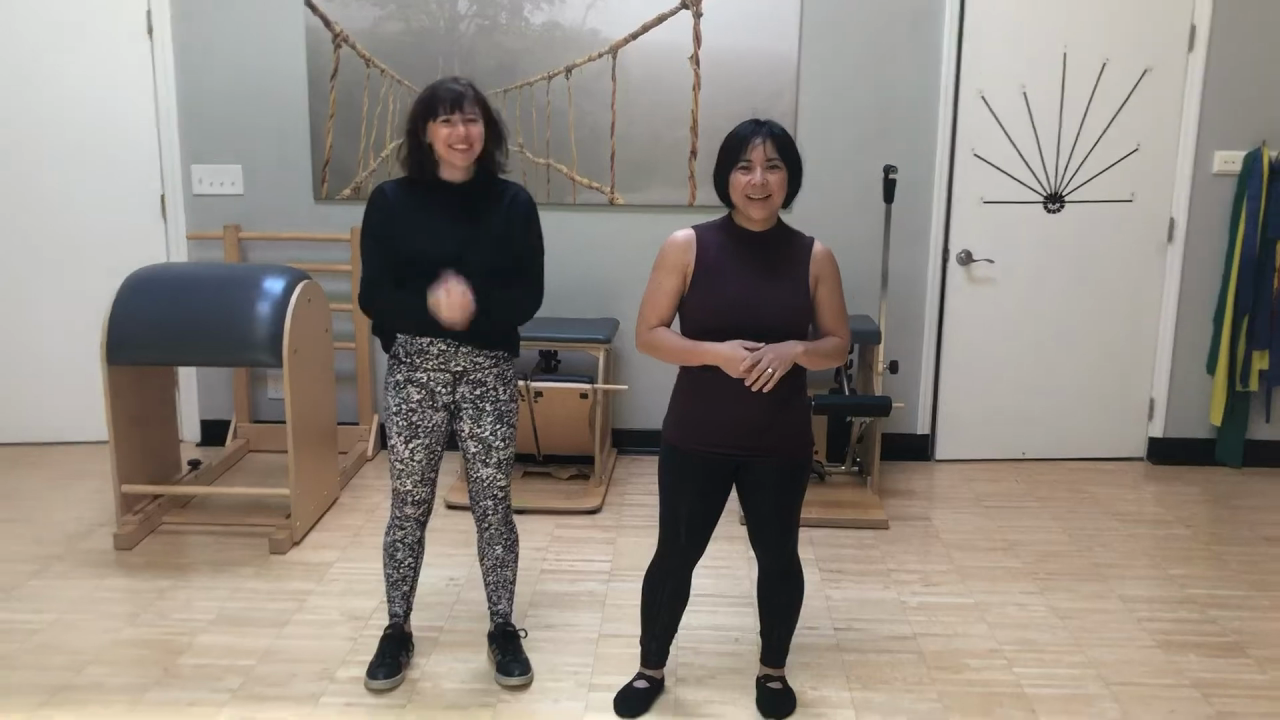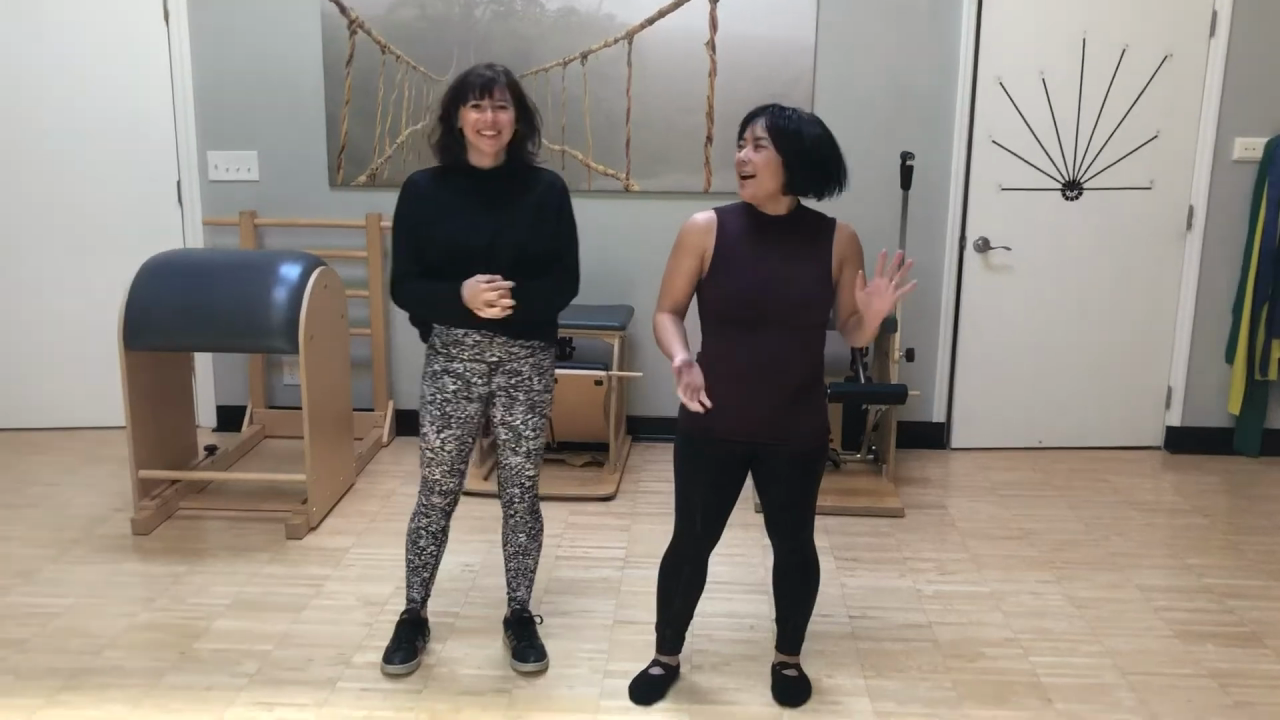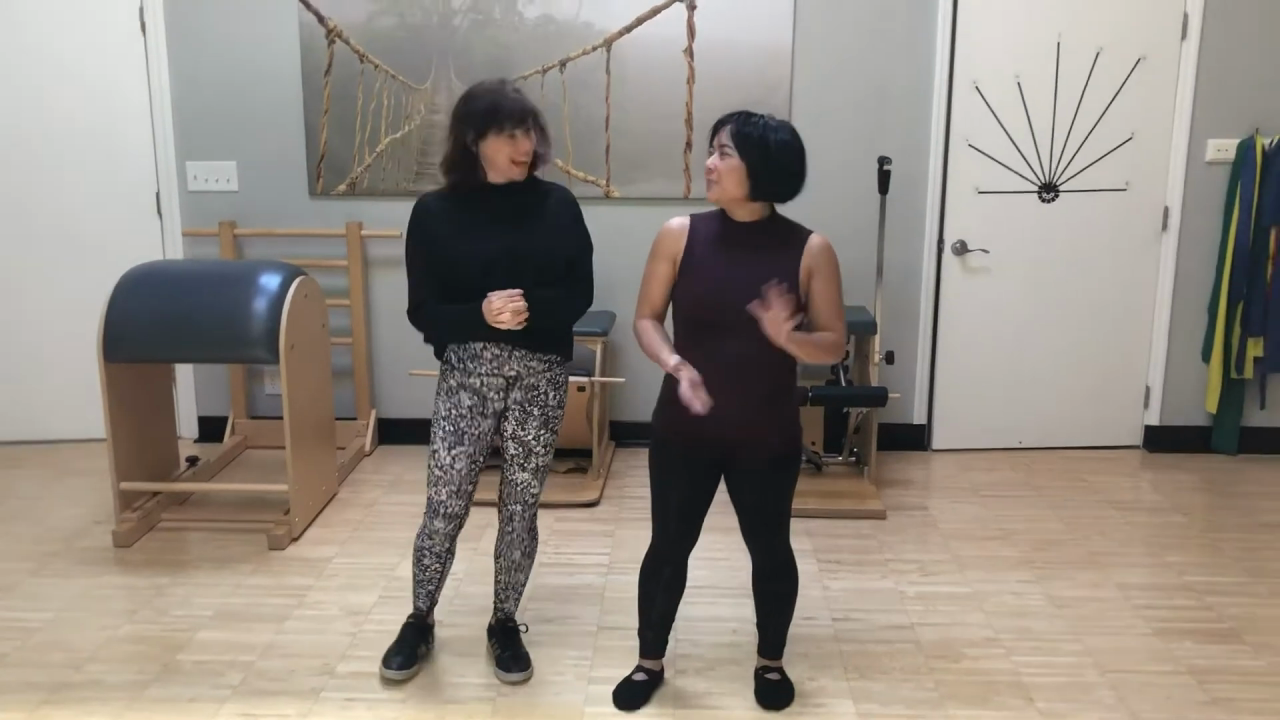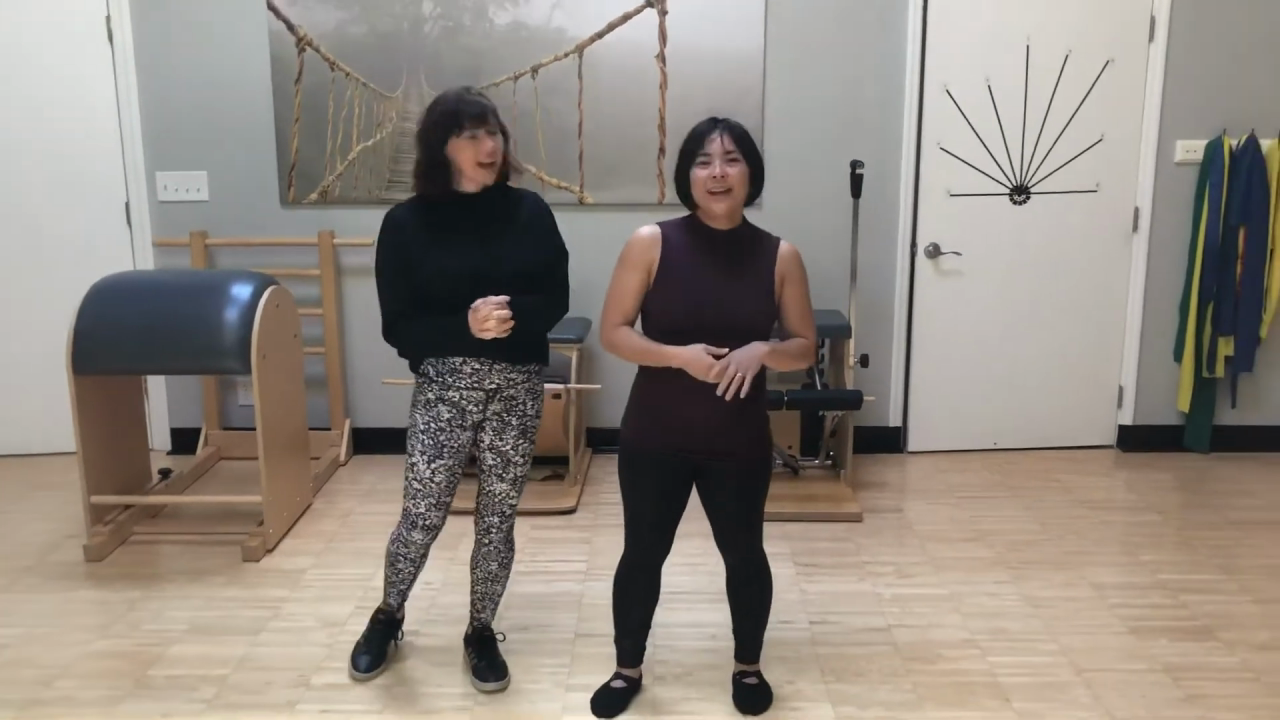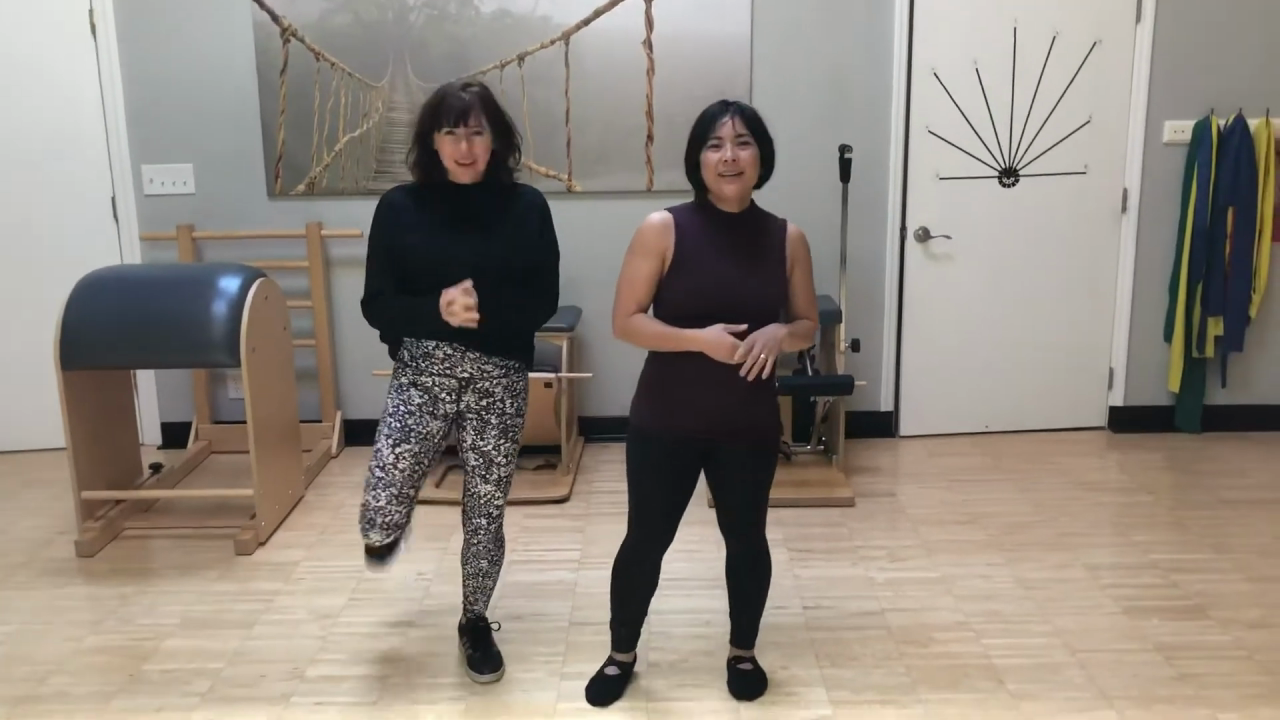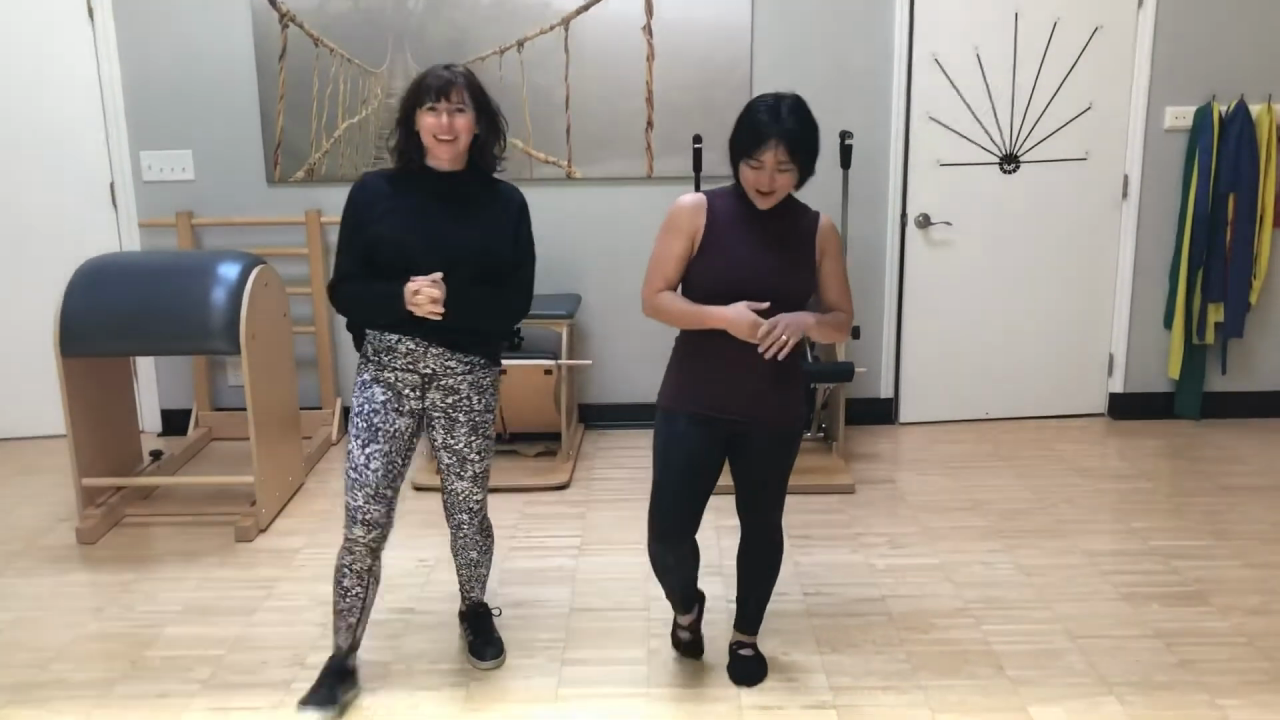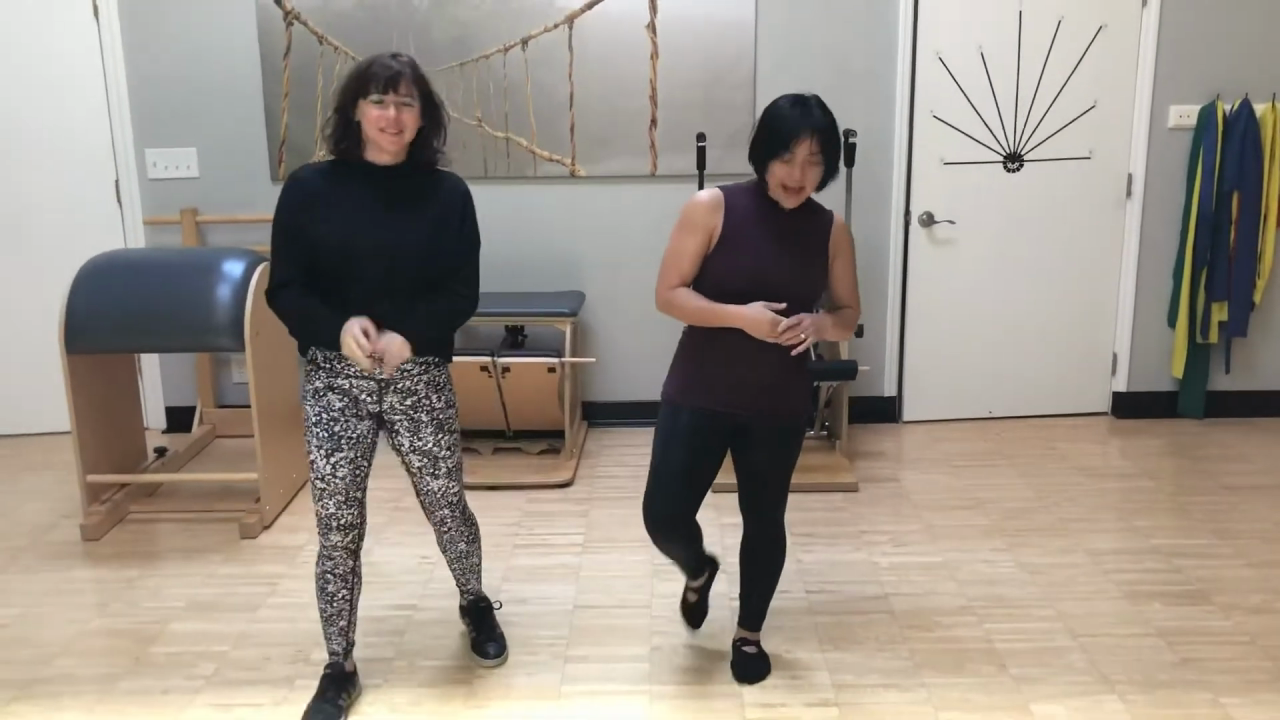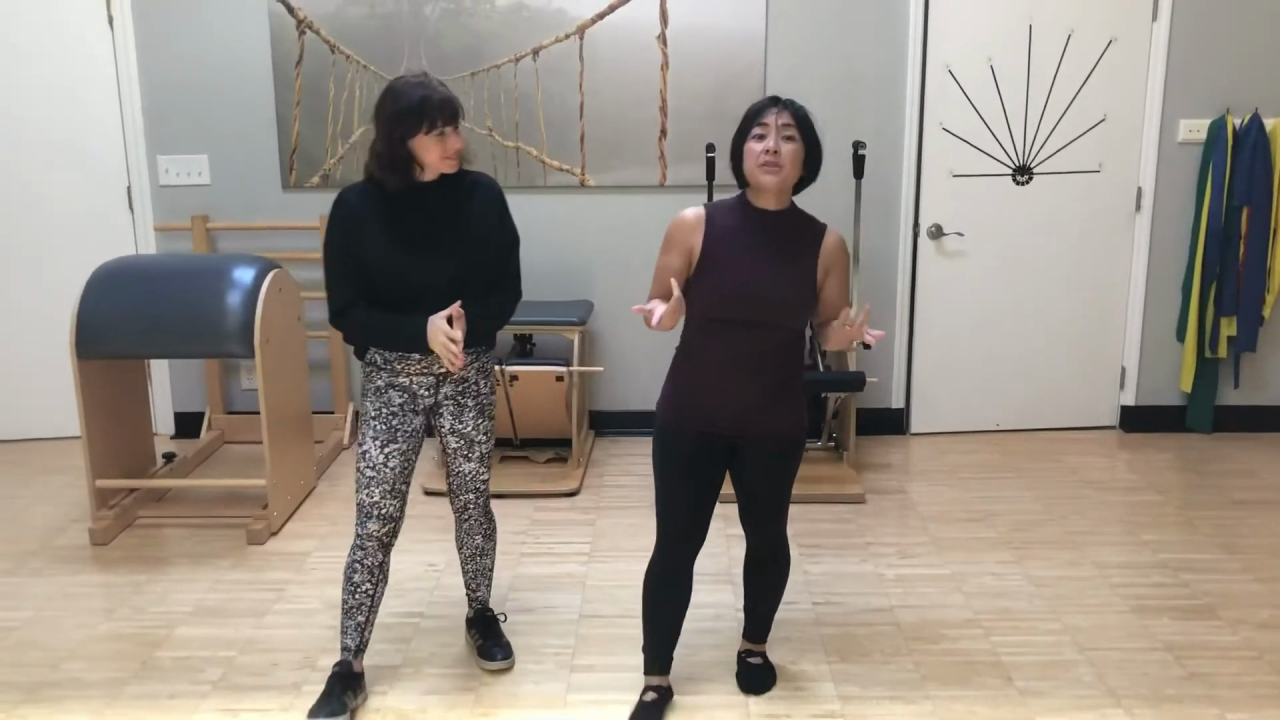
dt=0.5s
person 1, frame 1
left shoulder: (512, 202)
right shoulder: (391, 201)
left elbow: (529, 297)
right elbow: (373, 298)
left wrist: (478, 300)
right wrist: (428, 301)
left hip: (488, 369)
right hip: (414, 367)
left knee: (493, 504)
right knee: (409, 505)
left ankle: (503, 628)
right ankle: (397, 630)
person 1, frame 2
left shoulder: (546, 190)
right shoulder: (424, 191)
left elbow: (565, 282)
right elbow: (404, 287)
left wrist: (516, 296)
right wrist: (461, 297)
left hip: (526, 360)
right hip: (452, 358)
left knee: (521, 492)
right knee: (437, 491)
left ankle: (519, 614)
right ankle: (414, 615)
person 1, frame 3
left shoulder: (557, 204)
right shoulder: (436, 212)
left elbow: (579, 294)
right elbow: (423, 310)
left wrist: (530, 305)
right wrist: (481, 313)
left hip: (540, 374)
right hip: (468, 373)
left knee: (520, 507)
right knee: (445, 507)
left ankle: (504, 623)
right ankle: (420, 621)
person 1, frame 4
left shoulder: (529, 211)
right shoulder: (407, 222)
left elbow: (556, 299)
right elbow: (398, 327)
left wrist: (512, 312)
right wrist: (466, 326)
left hip: (517, 385)
right hip: (443, 386)
left knee: (498, 516)
right knee: (422, 516)
left ankle: (482, 632)
right ankle: (387, 618)
person 1, frame 5
left shoulder: (526, 207)
right shoulder: (400, 207)
left elbow: (543, 302)
right elbow: (377, 305)
left wrist: (483, 306)
right wrist: (438, 309)
left hip: (498, 378)
right hip: (421, 373)
left knee: (484, 514)
right knee: (381, 515)
left ankle: (475, 623)
right ankle: (387, 536)
person 1, frame 6
left shoulder: (503, 202)
right shoulder: (374, 193)
left elbow: (515, 301)
right elbow: (344, 290)
left wrist: (451, 302)
right wrist: (402, 297)
left hip: (466, 375)
right hip: (385, 371)
left knee: (467, 510)
right knee: (364, 524)
left ankle: (475, 611)
right ankle: (341, 662)
person 1, frame 7
left shoulder: (446, 194)
right shoulder: (309, 188)
left elbow: (461, 296)
right elbow: (284, 291)
left wrist: (409, 335)
right wrist: (339, 329)
left hip: (420, 376)
right hip: (333, 379)
left knee: (447, 506)
right knee: (338, 528)
left ankle: (475, 603)
person 1, frame 8
left shoulder: (481, 196)
right shoulder: (358, 207)
left elbow: (507, 289)
right elbow: (346, 313)
left wrist: (467, 325)
right wrist: (422, 330)
left hip: (468, 373)
right hip: (391, 376)
left knee: (472, 501)
right knee: (375, 522)
left ankle: (481, 614)
right ankle: (348, 668)
person 2, frame 1
left shoulder: (813, 256)
right shoulder: (687, 246)
left elbow: (838, 344)
right elbow: (648, 334)
left wrist: (795, 350)
right wrist: (716, 352)
left hip: (781, 443)
right hip: (695, 439)
left knee: (778, 556)
right knee: (675, 555)
left ankle: (773, 670)
right ankle: (650, 669)
person 2, frame 2
left shoulder: (836, 239)
right shoulder: (705, 229)
left elbow: (853, 333)
right elbow: (667, 310)
left wrist: (872, 314)
right wrist: (681, 358)
left hip: (797, 431)
right hip: (712, 426)
left knee: (793, 544)
right knee: (691, 542)
left ankle: (788, 657)
right ankle: (666, 656)
person 2, frame 3
left shoulder: (809, 249)
right shoulder: (680, 234)
left elbow: (832, 347)
right elbow: (647, 317)
left wrist: (787, 335)
right wrist: (672, 362)
left hip: (768, 437)
right hip: (684, 430)
left knee: (770, 549)
right knee: (669, 546)
left ankle: (770, 662)
right ankle: (650, 661)
person 2, frame 4
left shoulder: (779, 256)
right shoulder: (651, 244)
left elbow: (804, 346)
right elbow: (613, 333)
left wrist: (762, 351)
right wrist: (679, 356)
left hip: (740, 442)
right hip: (654, 438)
left knee: (744, 554)
right knee: (642, 555)
left ankle: (748, 666)
right ankle: (627, 668)
person 2, frame 5
left shoulder: (785, 238)
right shoulder: (663, 229)
left elbow: (808, 324)
right elbow: (625, 321)
left wrist: (780, 333)
right wrist: (700, 338)
left hip: (750, 424)
right hip: (665, 422)
left knee: (746, 539)
right knee: (645, 541)
left ankle: (743, 651)
right ankle: (621, 654)
person 2, frame 6
left shoulder: (818, 230)
right shoulder: (694, 211)
left elbow: (841, 318)
right elbow: (654, 298)
left wrist: (804, 322)
right wrist: (721, 316)
left hip: (775, 408)
right hip: (693, 401)
left knee: (761, 524)
right knee: (669, 527)
left ankle: (746, 636)
right ankle: (686, 605)
person 2, frame 7
left shoulder: (831, 230)
right shoulder: (711, 207)
left elbow: (849, 313)
right elbow: (668, 294)
left wrist: (820, 324)
right wrist: (740, 316)
left hip: (779, 406)
right hip: (698, 394)
left knee: (764, 521)
right knee: (664, 513)
left ankle: (748, 633)
right ankle: (699, 570)
person 2, frame 8
left shoulder: (824, 244)
right shoulder: (694, 225)
left elbow: (827, 330)
right elbow: (661, 308)
left wrist: (844, 335)
right wrist: (664, 313)
left hip: (775, 424)
right hip: (689, 417)
left knee: (766, 536)
right knee: (674, 546)
left ankle: (753, 645)
